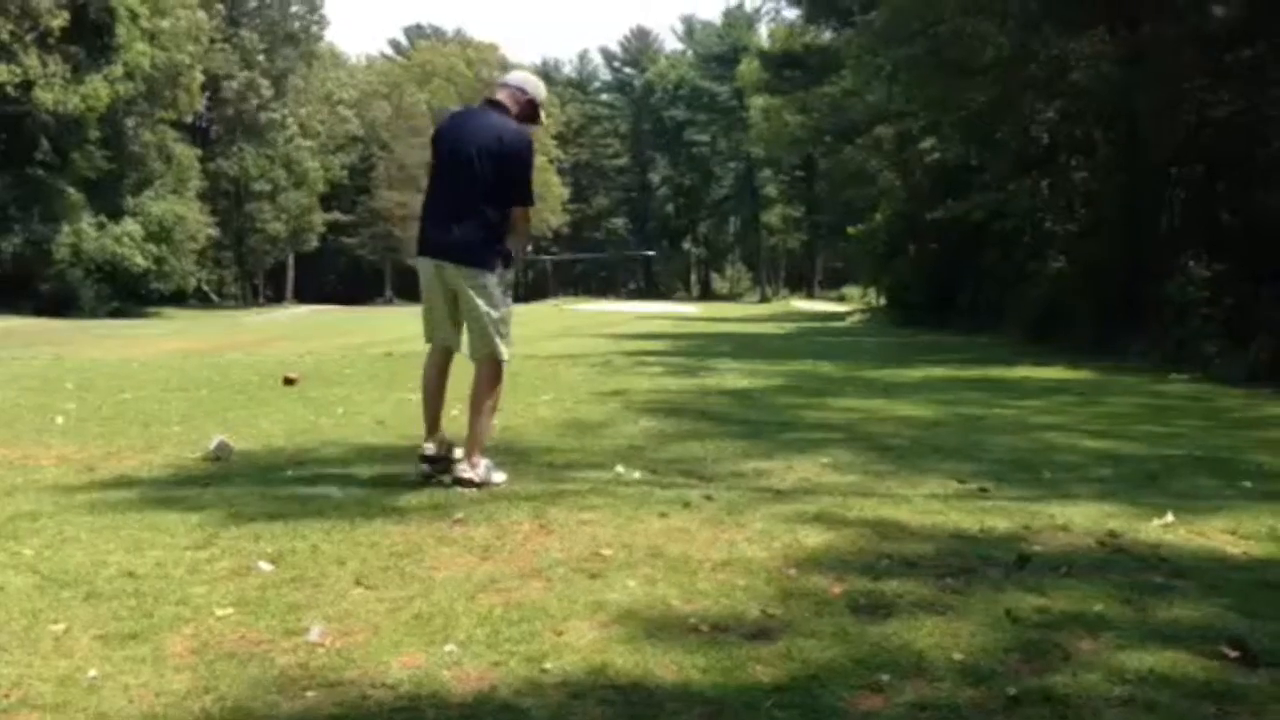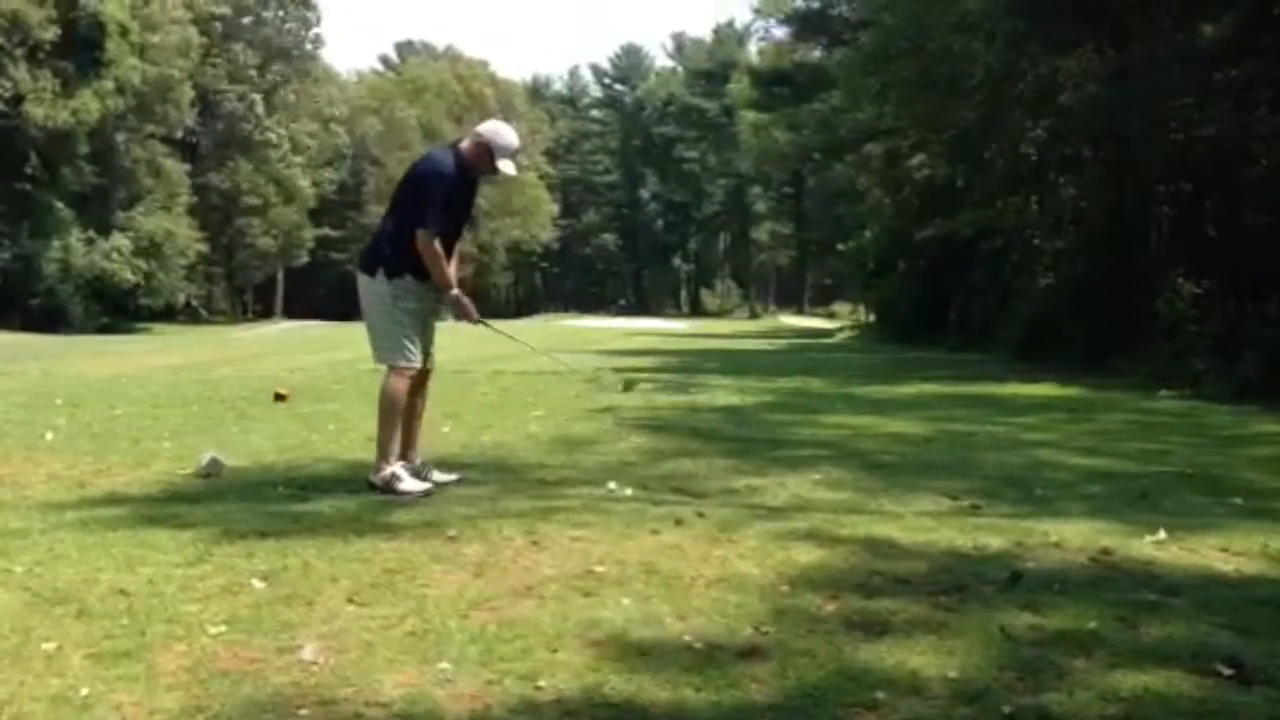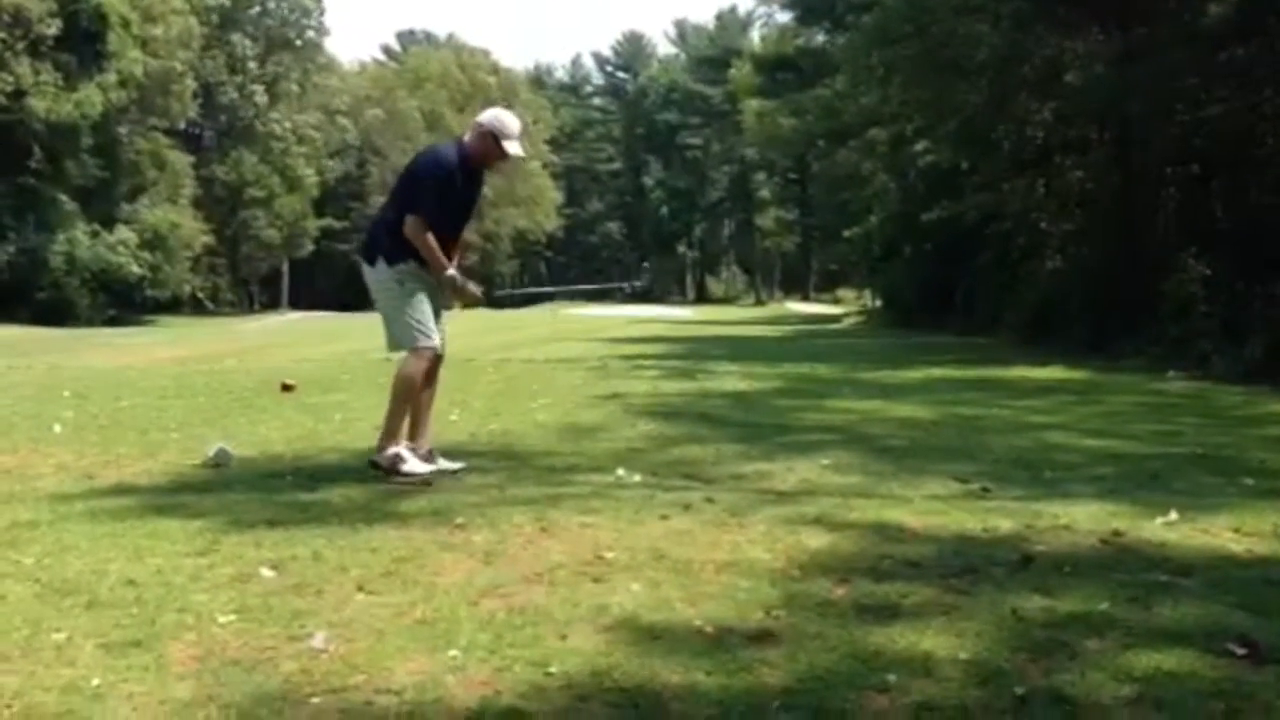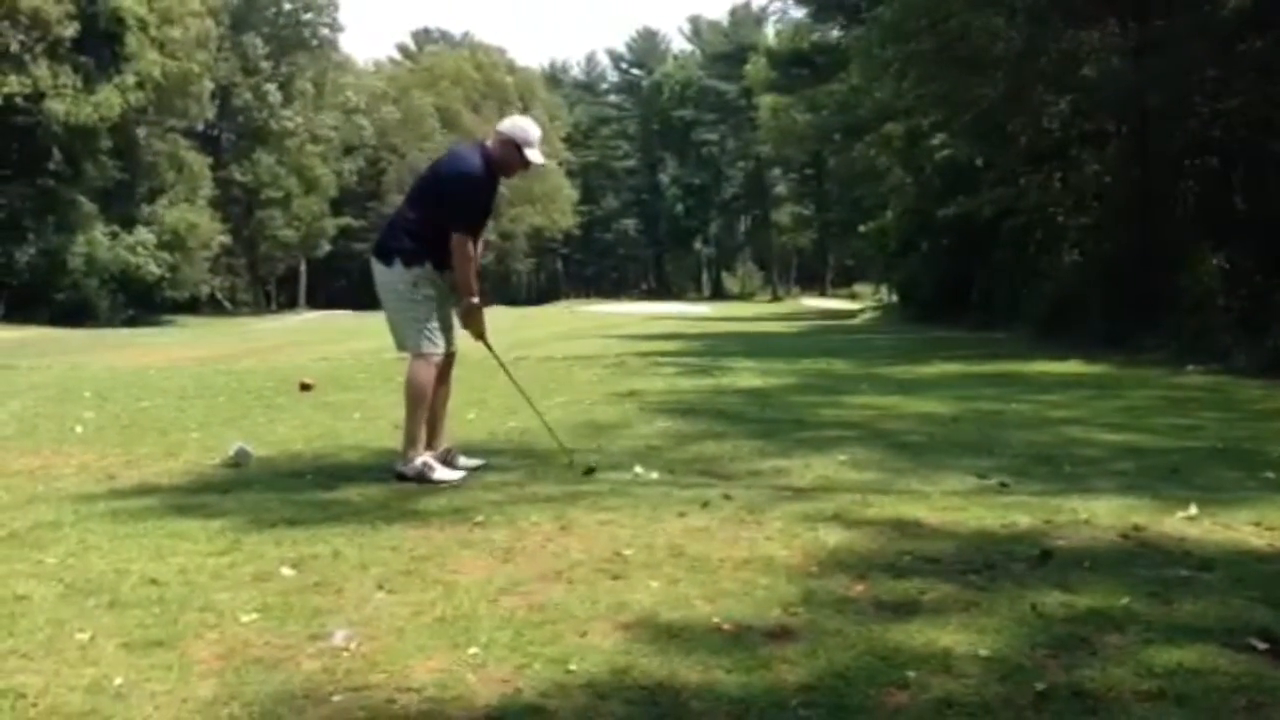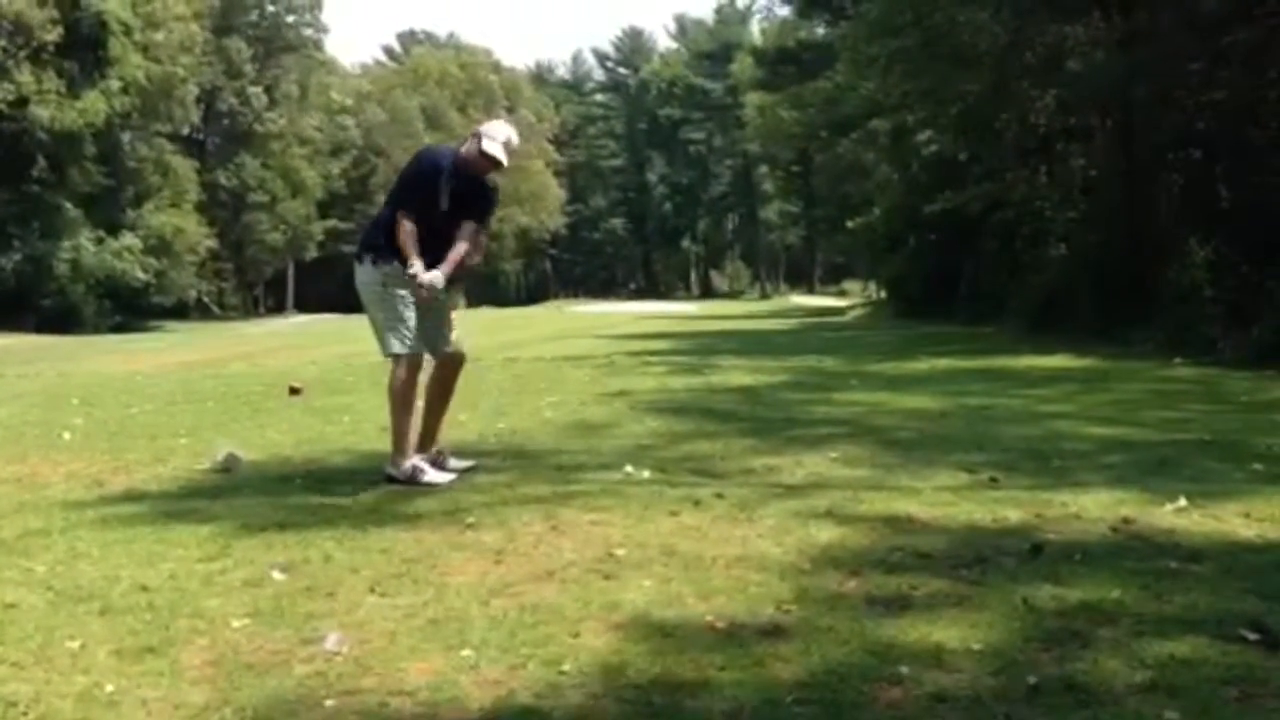
dt=1s
person 1, frame 1
left shoulder: (450, 124)
right shoulder: (516, 139)
right elbow: (518, 213)
right wrist: (518, 248)
left hip: (432, 252)
right hip: (479, 259)
left knee: (441, 346)
right knee: (490, 358)
left ankle: (434, 443)
right ankle: (473, 462)
person 1, frame 2
left shoulder: (464, 176)
right shoulder: (438, 170)
left elbow: (450, 238)
right elbow: (425, 241)
left wrist: (449, 287)
right wrist: (453, 292)
left hip: (417, 280)
right hip: (389, 276)
left knee: (421, 369)
right knee: (404, 367)
left ankle: (410, 461)
right ankle: (385, 468)
person 1, frame 3
left shoulder: (472, 172)
right shoulder: (439, 163)
right elbow: (414, 227)
left wrist: (452, 275)
right wrist: (449, 275)
left hip: (422, 267)
right hip: (391, 262)
left knee: (433, 353)
right knee: (423, 347)
left ankle: (419, 448)
right ankle: (388, 447)
person 1, frame 4
left shoulder: (484, 171)
right shoulder: (468, 171)
left elbow: (473, 239)
right elbow: (460, 243)
left wrist: (465, 294)
right wrist: (472, 302)
left hip: (427, 266)
right hip: (404, 264)
left knee: (445, 354)
right knee: (428, 353)
left ankle: (436, 449)
right ankle: (412, 457)
person 1, frame 5
left shoulder: (484, 193)
right shoulder: (432, 162)
left elbow: (469, 237)
right elbow: (404, 221)
left wrist: (442, 273)
right wrist: (416, 266)
left hip: (429, 275)
right hip: (385, 267)
left knee: (450, 356)
right knee: (409, 357)
left ankle: (427, 449)
right ankle: (402, 460)
